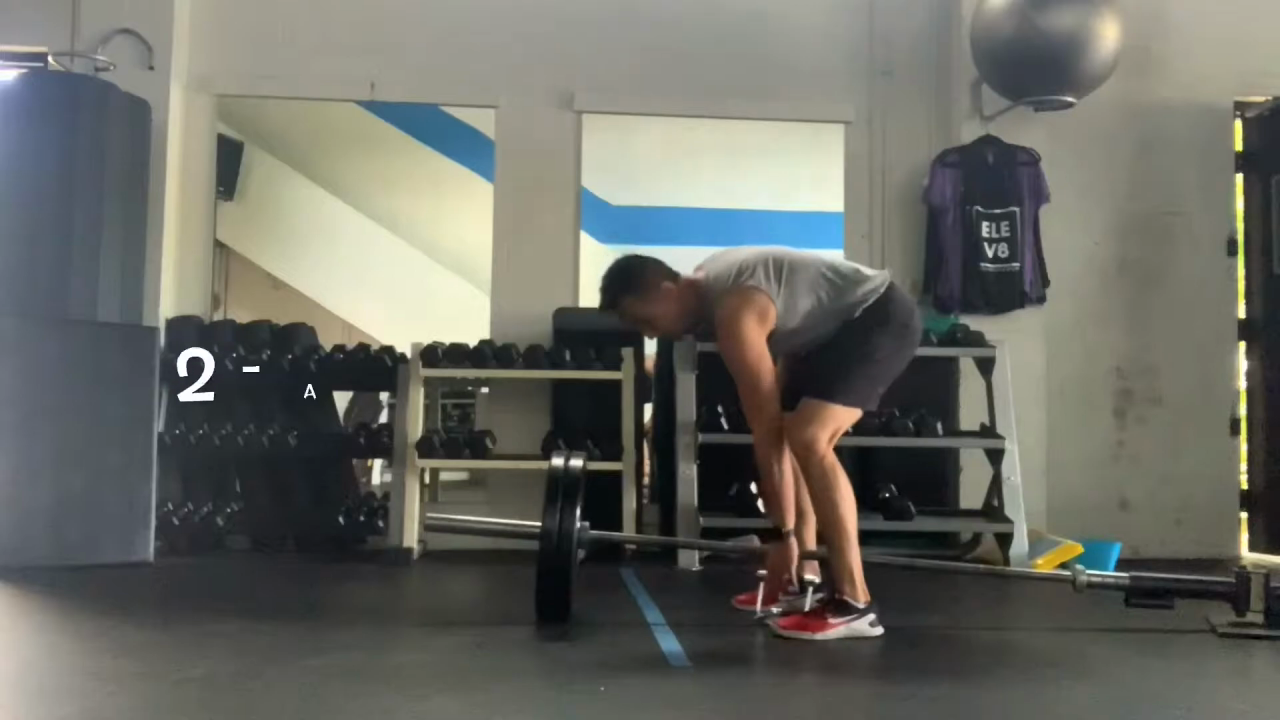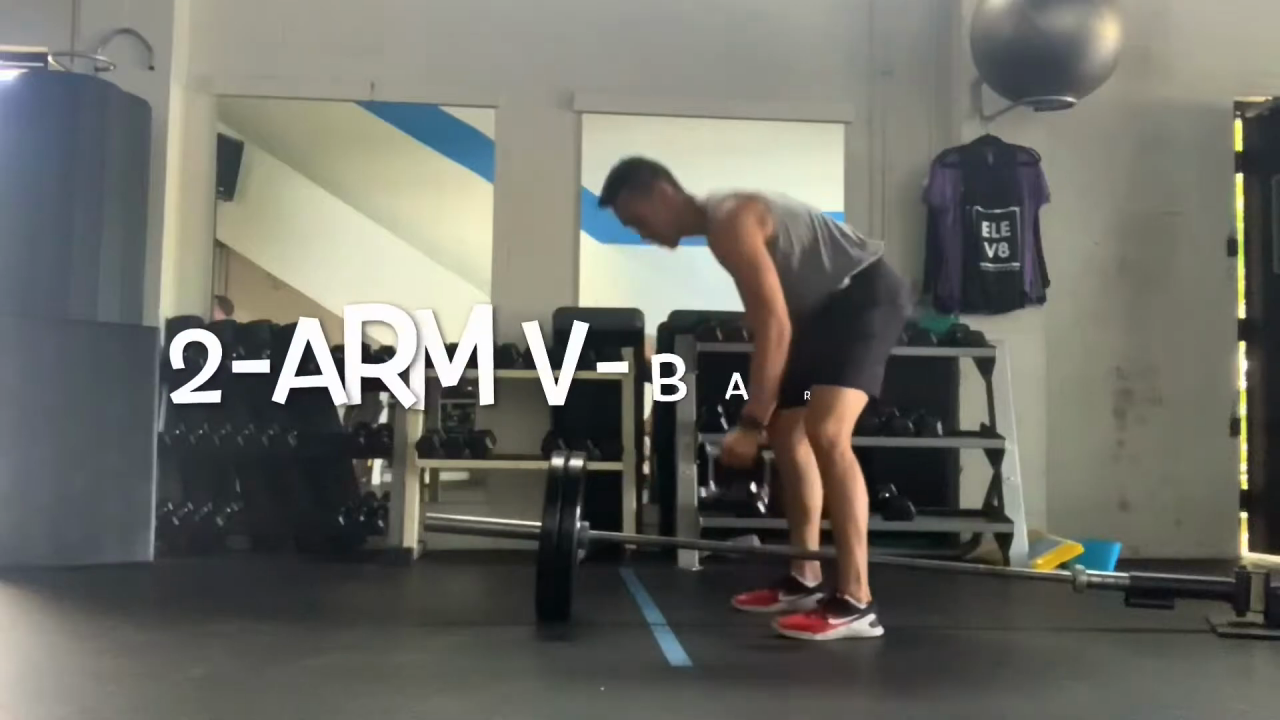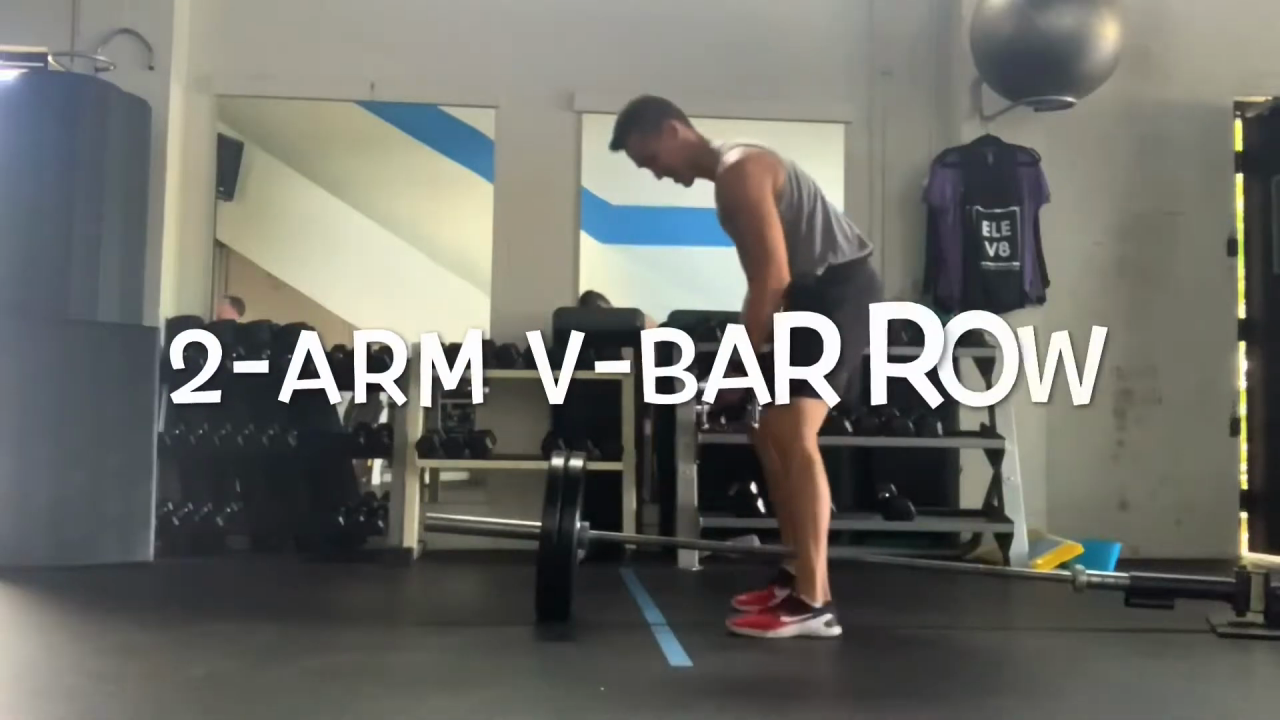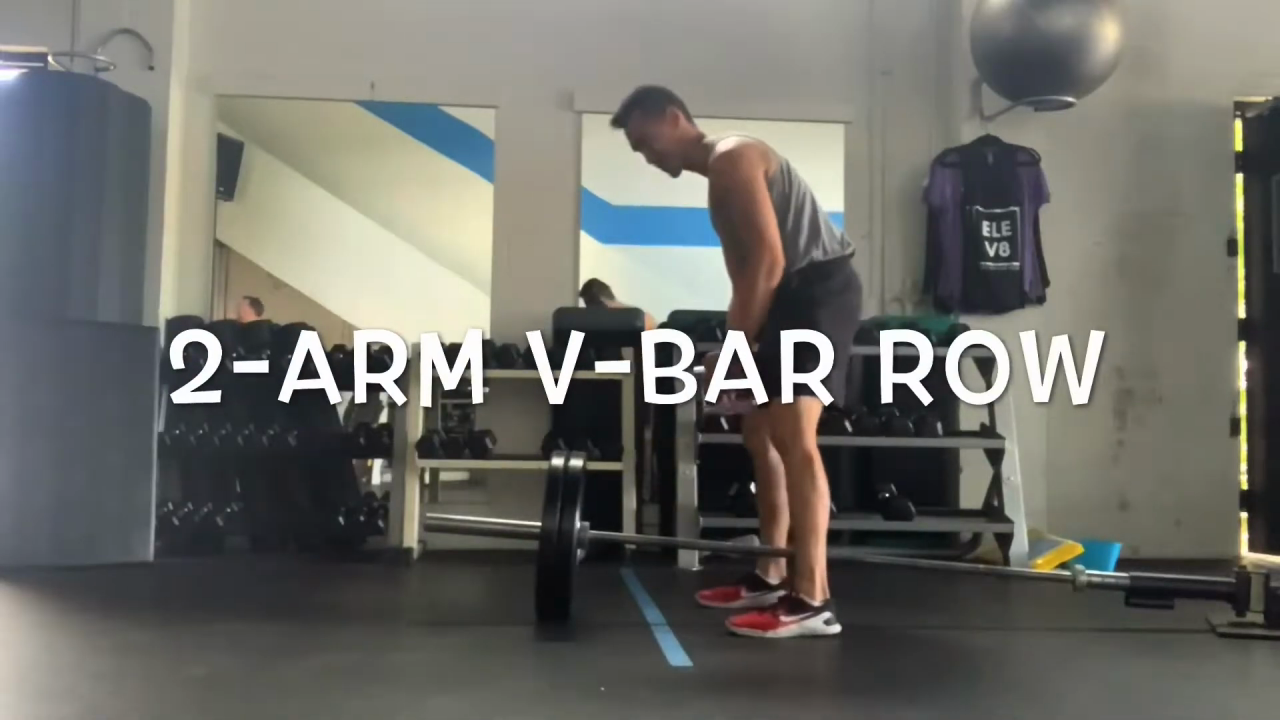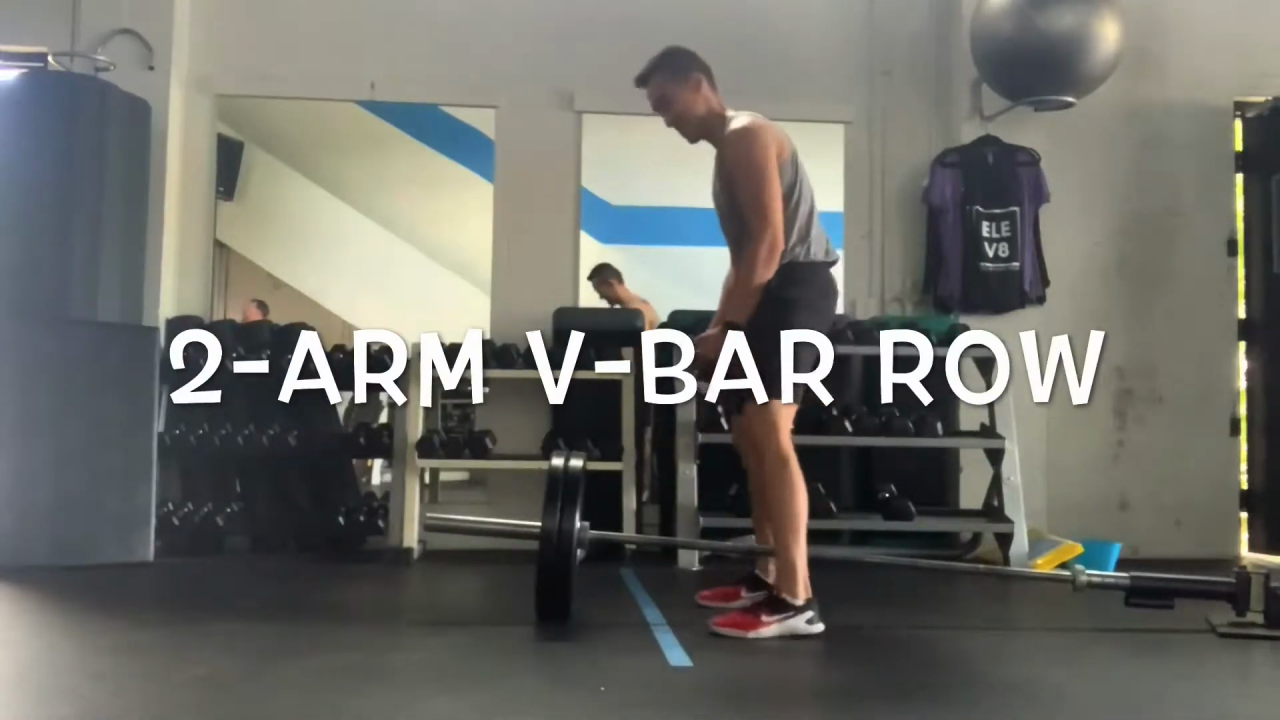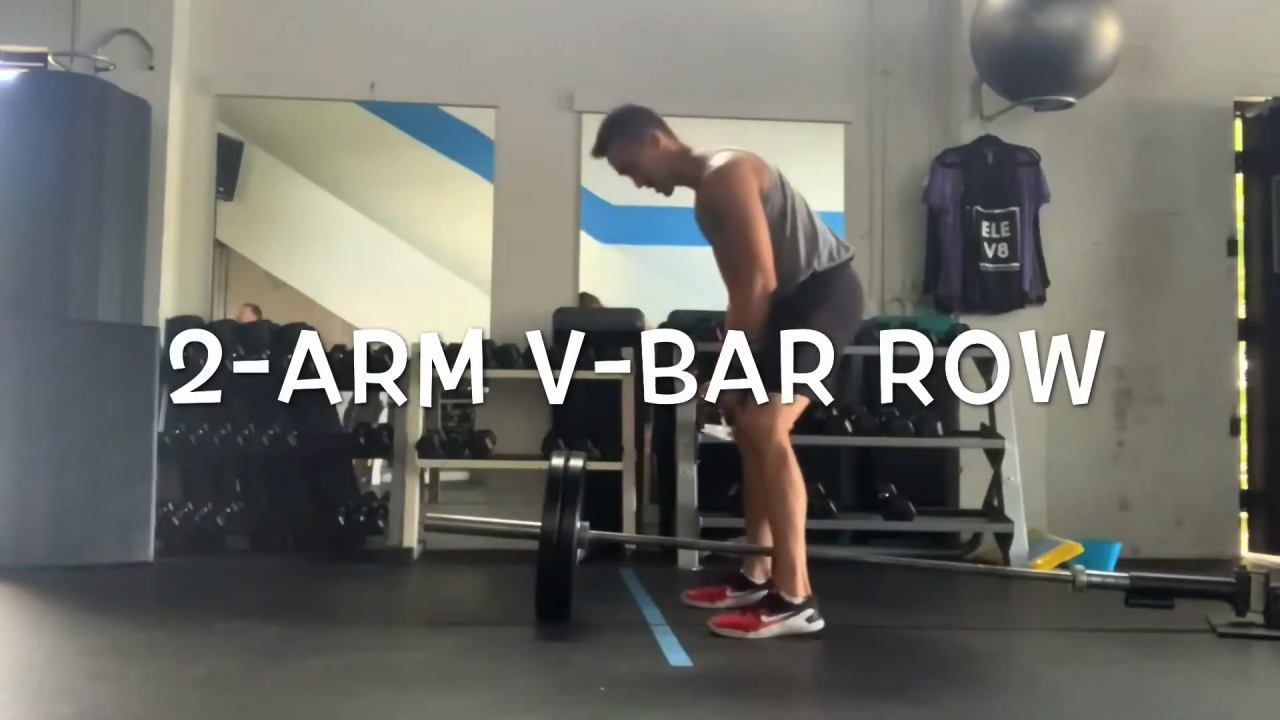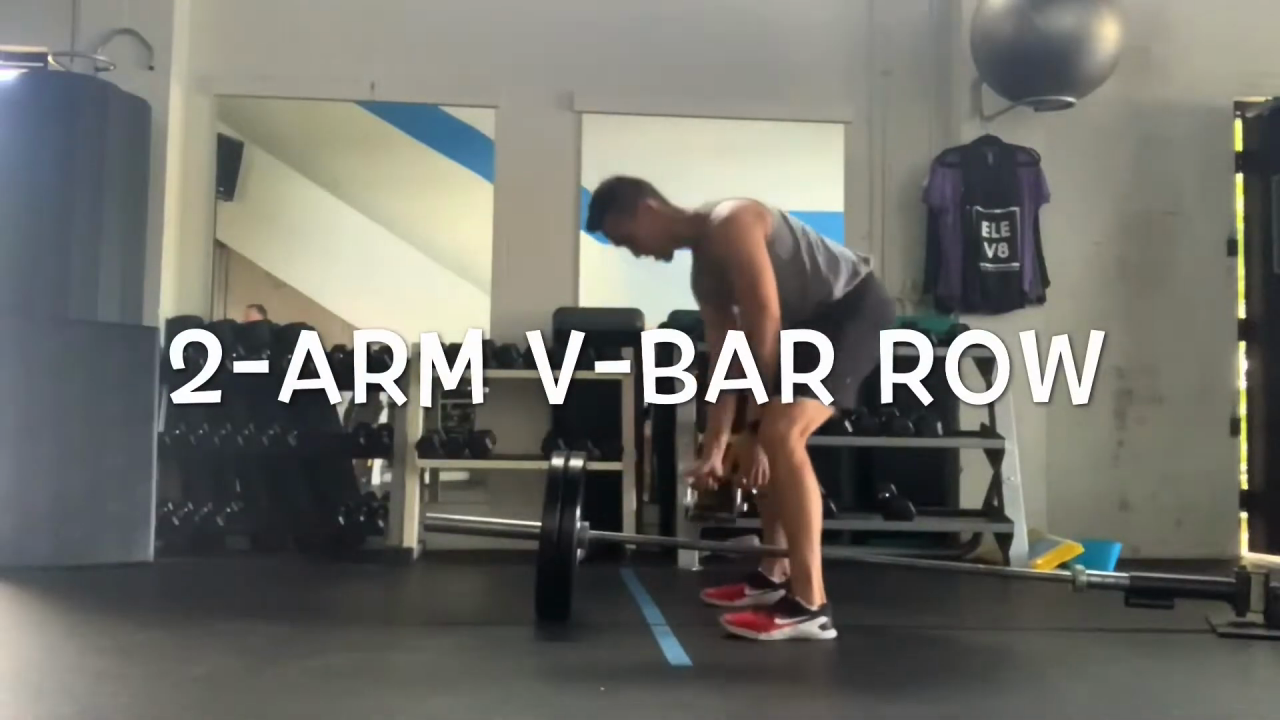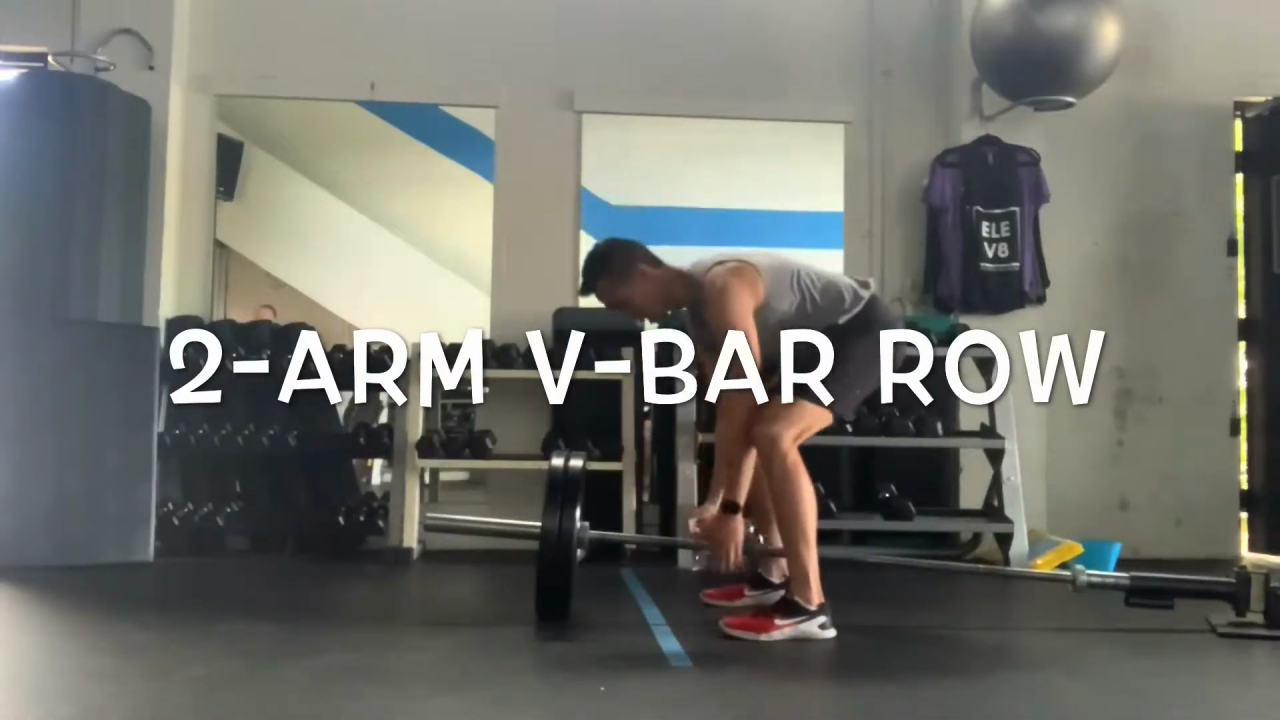
dt=0.4s
person 1, frame 1
left shoulder: (734, 314)
right shoulder: (706, 282)
left elbow: (765, 429)
left wrist: (782, 535)
left hip: (881, 319)
right hip: (843, 323)
left knee: (807, 438)
right knee: (791, 433)
left ankle: (853, 603)
right ankle: (804, 578)
person 1, frame 2
left shoulder: (729, 222)
right shoulder: (715, 222)
left elbow: (774, 326)
right elbow: (772, 319)
left wrist: (752, 424)
left hip: (865, 294)
right hip: (827, 302)
left knee: (826, 433)
right knee: (787, 432)
left ankle: (855, 602)
right ankle: (804, 578)
person 1, frame 3
left shoulder: (740, 170)
right shoulder: (726, 179)
left elbow: (773, 278)
right elbow: (765, 278)
right wrist: (746, 356)
left hip: (840, 291)
right hip: (814, 294)
left knee: (792, 437)
right knee: (769, 431)
left ankle: (813, 602)
right ankle: (793, 576)
person 1, frame 4
left shoulder: (733, 159)
right shoulder: (717, 179)
left elbow: (768, 262)
right elbow: (745, 274)
left hip: (819, 290)
right hip: (793, 297)
left knee: (794, 438)
right knee: (762, 434)
left ankle: (812, 600)
right ankle: (770, 576)
person 1, frame 5
left shoulder: (745, 136)
right shoulder: (728, 149)
left elbow: (770, 246)
left wrist: (724, 330)
right wrist: (720, 327)
left hip: (795, 290)
right hip: (775, 295)
left knee: (768, 436)
right knee: (754, 437)
left ankle: (794, 601)
right ankle: (767, 577)
person 1, frame 6
left shoulder: (726, 173)
right shoulder: (705, 201)
left elbow: (760, 280)
right elbow: (741, 291)
left hip: (824, 293)
right hip: (795, 301)
left knee: (766, 429)
right knee: (752, 430)
left ankle: (796, 599)
right ankle: (757, 576)
person 1, frame 7
left shoulder: (728, 224)
right shoulder: (703, 268)
left elbow: (766, 323)
right elbow: (724, 364)
left wrist: (753, 426)
right wrist: (713, 450)
left hip: (857, 309)
right hip: (820, 320)
left knee: (781, 431)
right knee: (766, 429)
left ankle: (809, 606)
right ankle: (774, 574)
person 1, frame 8
left shoulder: (721, 288)
right shoulder: (698, 314)
left elbow: (742, 402)
right elbow: (729, 410)
left wrist: (730, 510)
right wrist: (716, 504)
left hip: (861, 329)
right hip: (823, 337)
left knee: (774, 436)
right knee: (755, 437)
left ankle: (808, 605)
right ankle: (774, 576)
